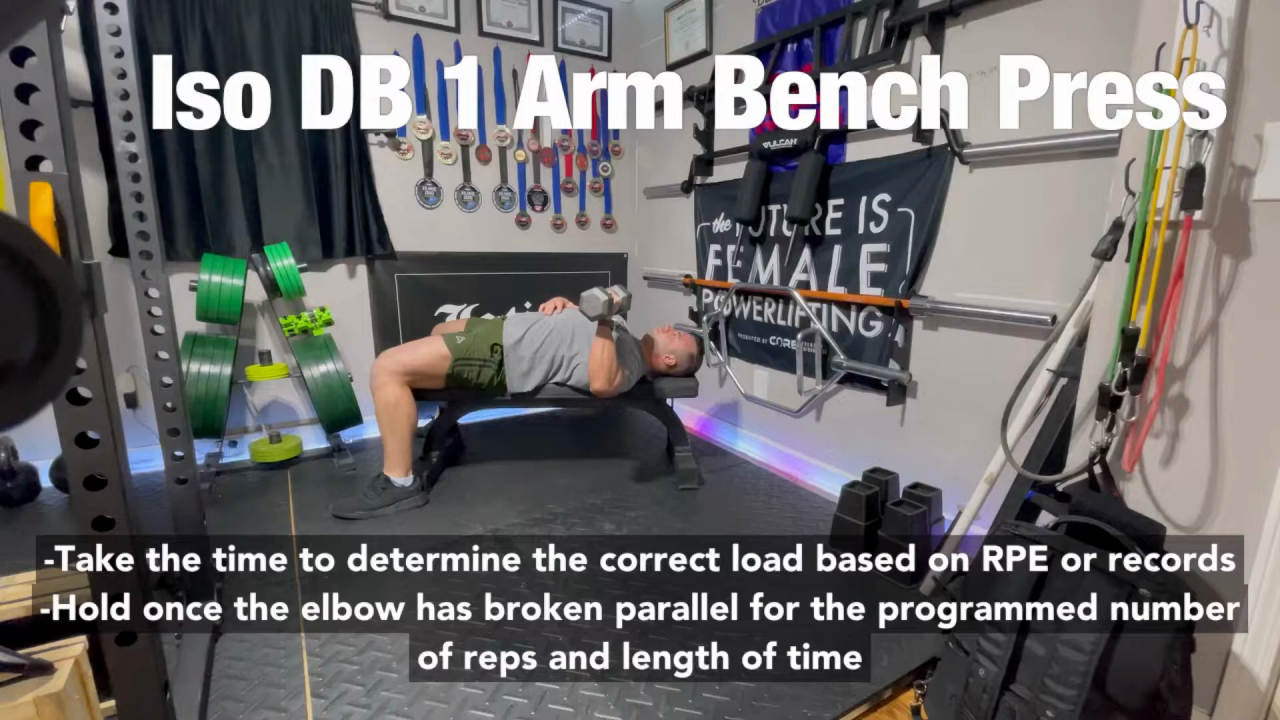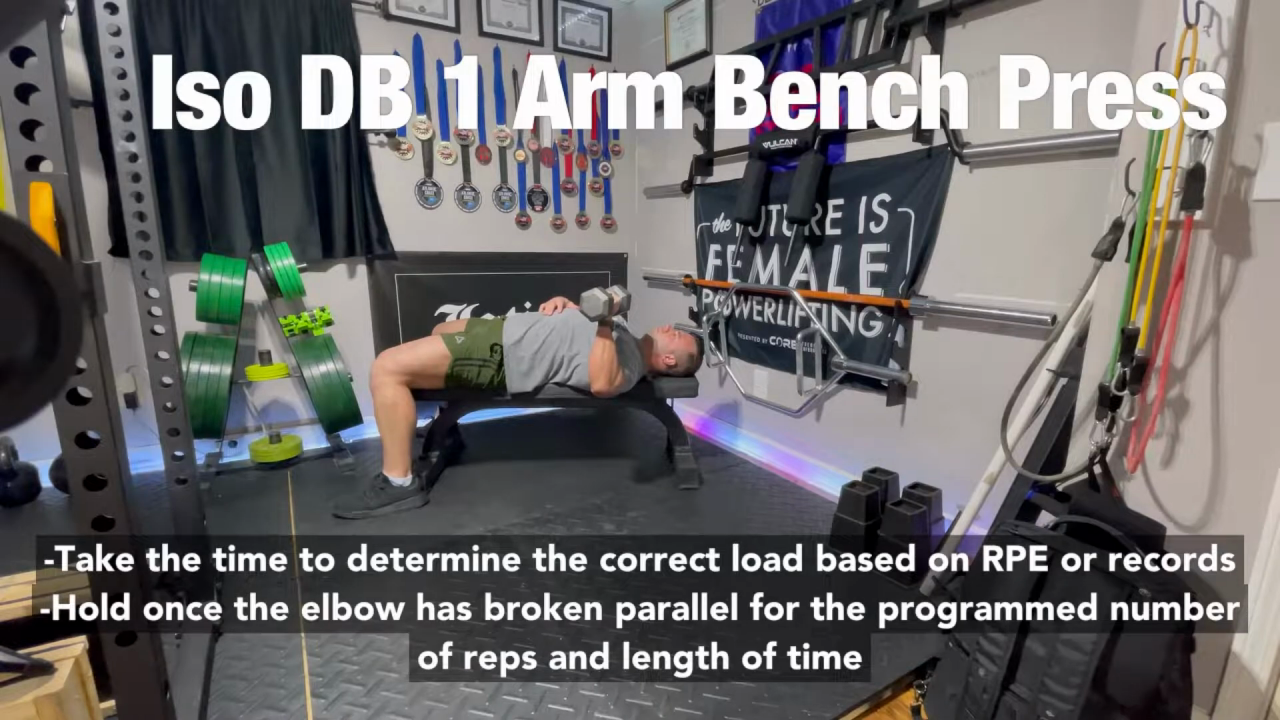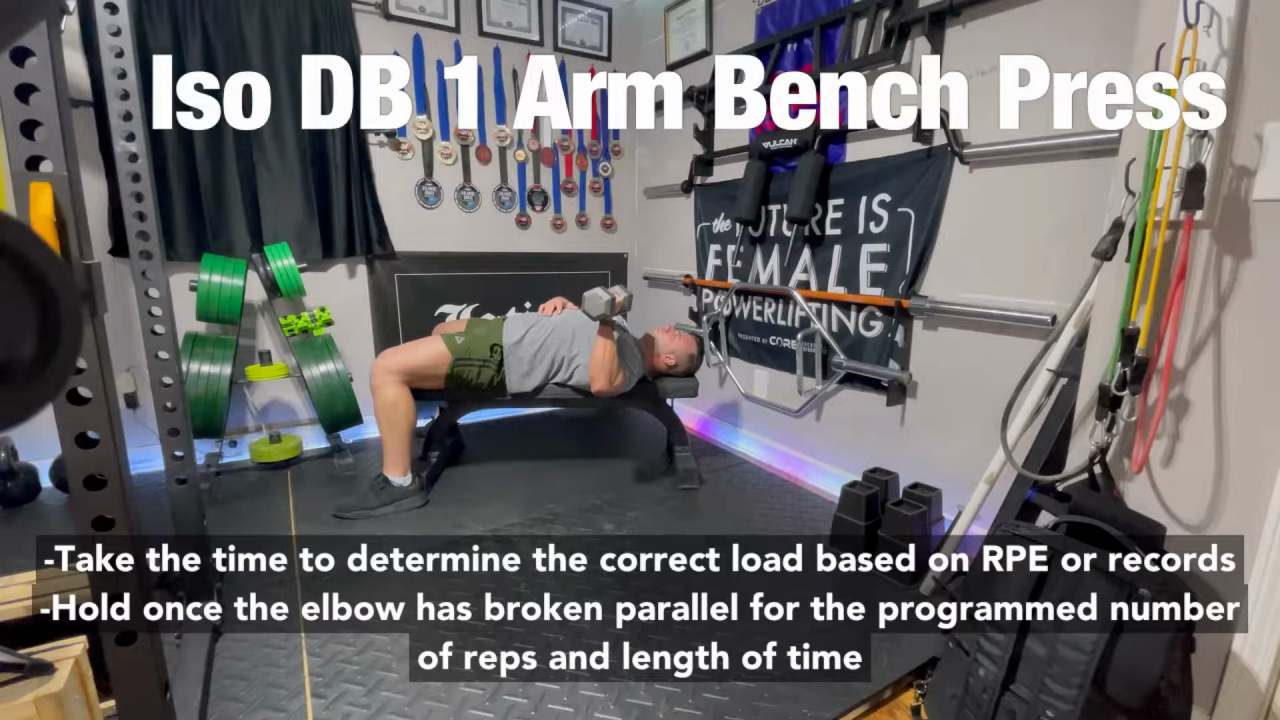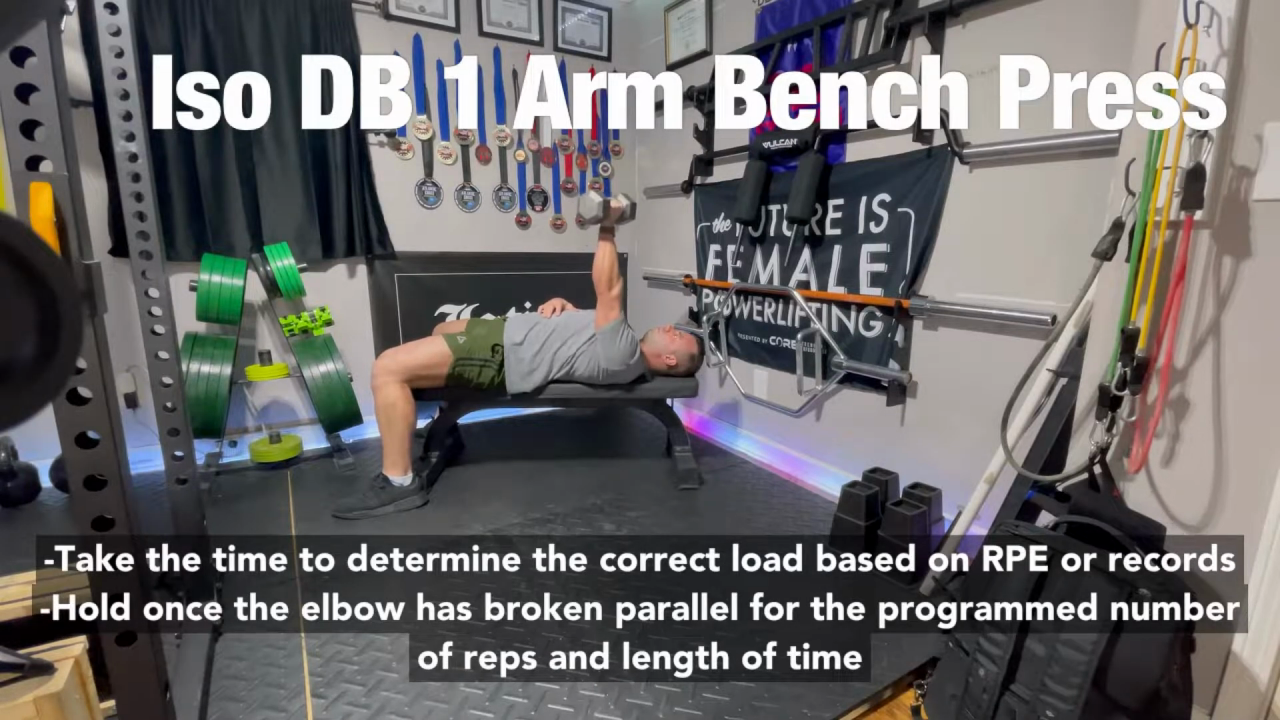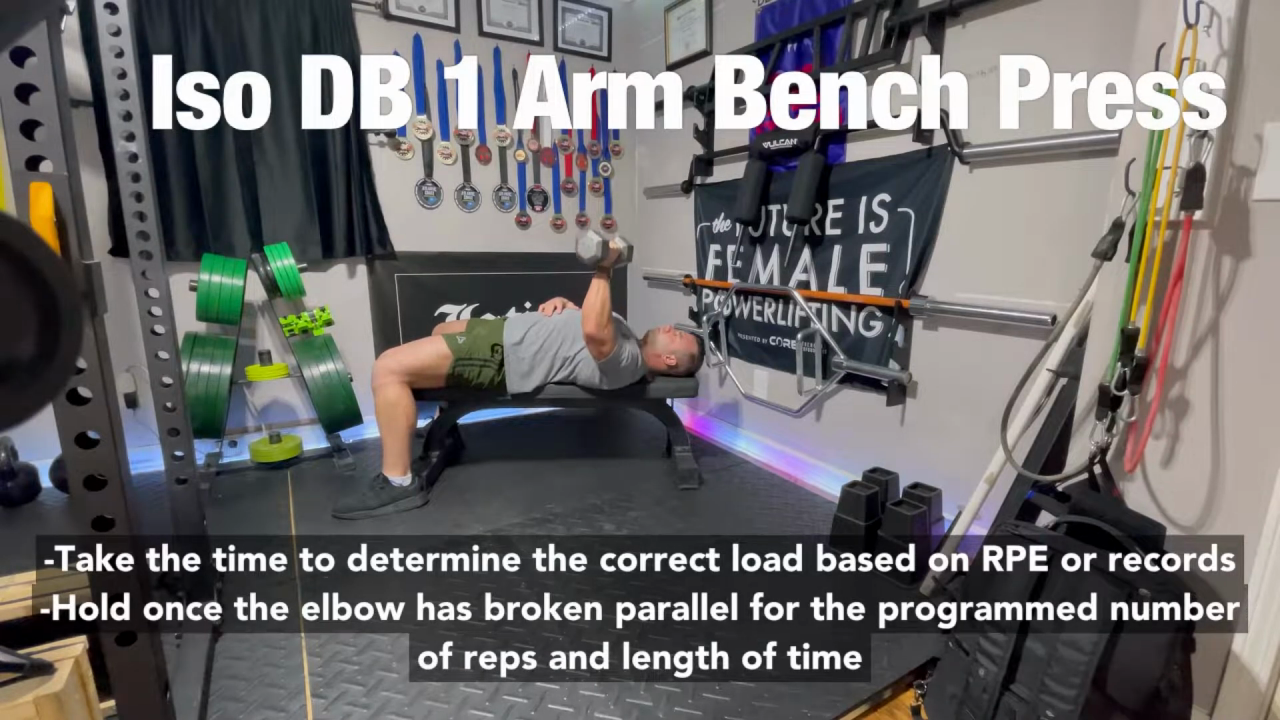
dt=1s
person 1, frame 1
left shoulder: (629, 364)
right shoulder: (627, 339)
left elbow: (601, 384)
right elbow: (583, 317)
left wrist: (604, 323)
right wrist: (563, 302)
left hip: (502, 354)
left knee: (389, 368)
right knee: (440, 331)
left ankle: (400, 483)
person 1, frame 2
left shoulder: (629, 365)
right shoulder: (626, 338)
left elbow: (601, 384)
right elbow: (580, 321)
left wrist: (604, 324)
right wrist: (563, 301)
left hip: (503, 354)
left knee: (388, 368)
right knee: (441, 330)
left ankle: (398, 483)
person 1, frame 3
left shoulder: (629, 365)
right shoulder: (628, 340)
left elbow: (602, 384)
right elbow: (580, 324)
left wrist: (605, 323)
right wrist: (563, 301)
left hip: (504, 354)
left knee: (388, 367)
right knee: (442, 330)
left ankle: (398, 483)
person 1, frame 4
left shoulder: (622, 356)
right shoulder: (629, 343)
left elbow: (608, 291)
right elbow: (593, 318)
left wrist: (607, 229)
right wrist: (562, 304)
left hip: (504, 355)
right hip: (510, 331)
left knee: (389, 368)
right knee: (441, 330)
left ankle: (400, 483)
person 1, frame 5
left shoulder: (625, 364)
right shoulder: (629, 342)
left elbow: (592, 330)
right elbow: (590, 321)
left wrist: (603, 268)
right wrist: (564, 302)
left hip: (504, 355)
right hip: (509, 330)
left knee: (390, 368)
right knee: (441, 330)
left ankle: (399, 482)
